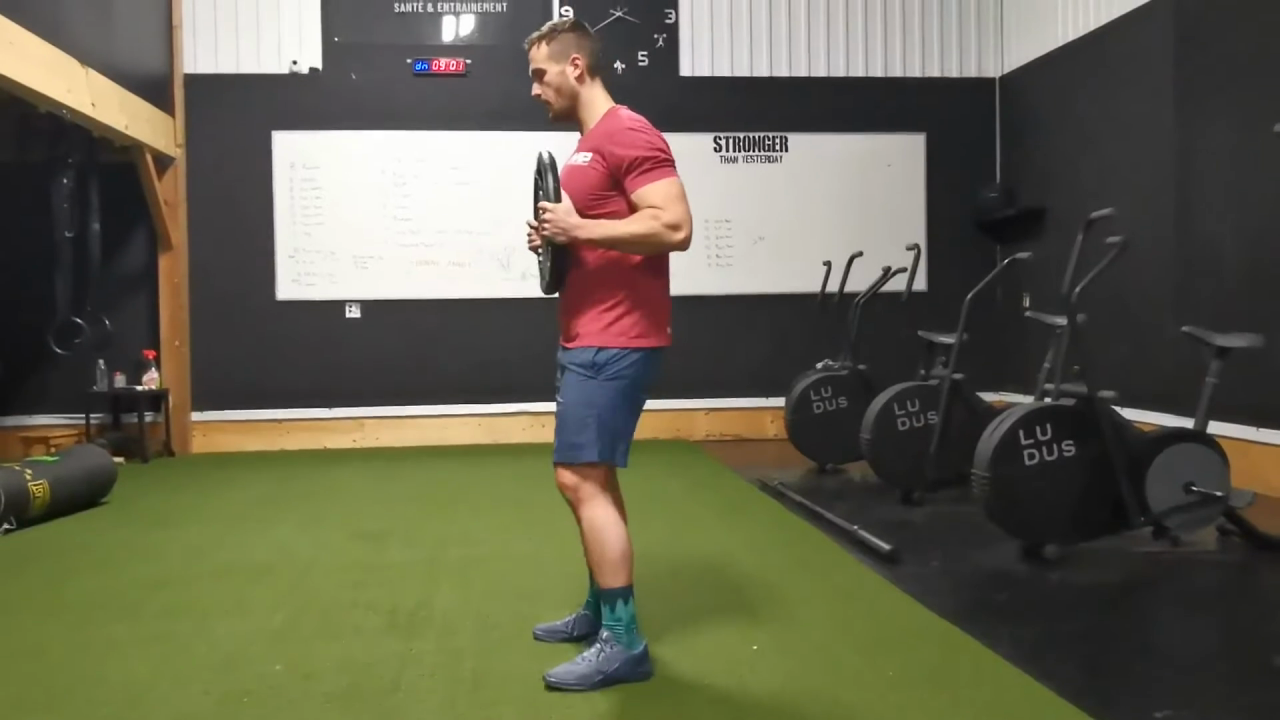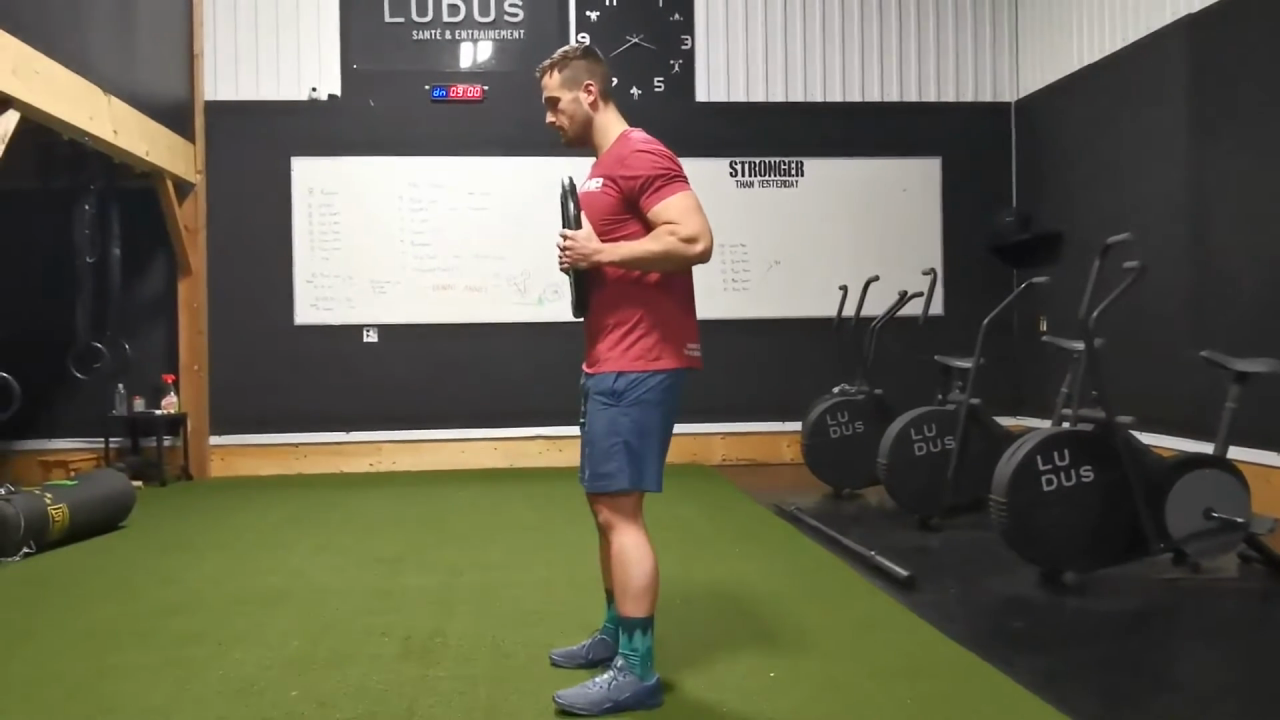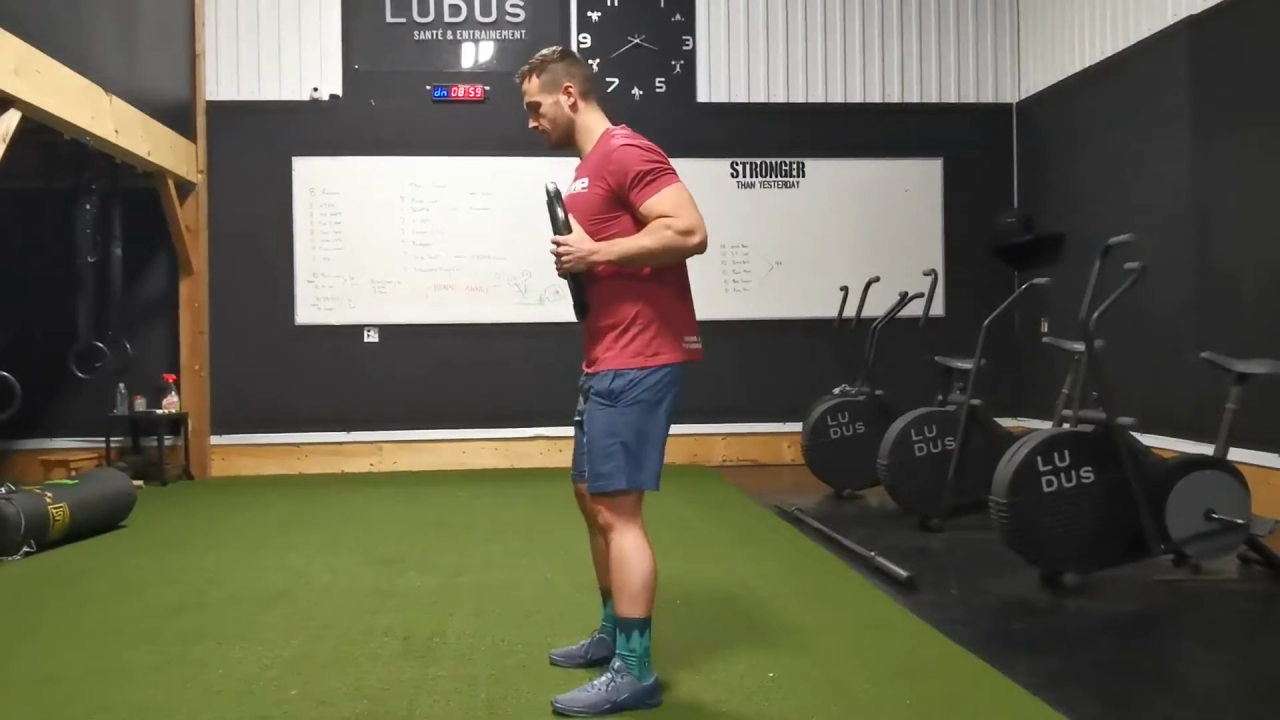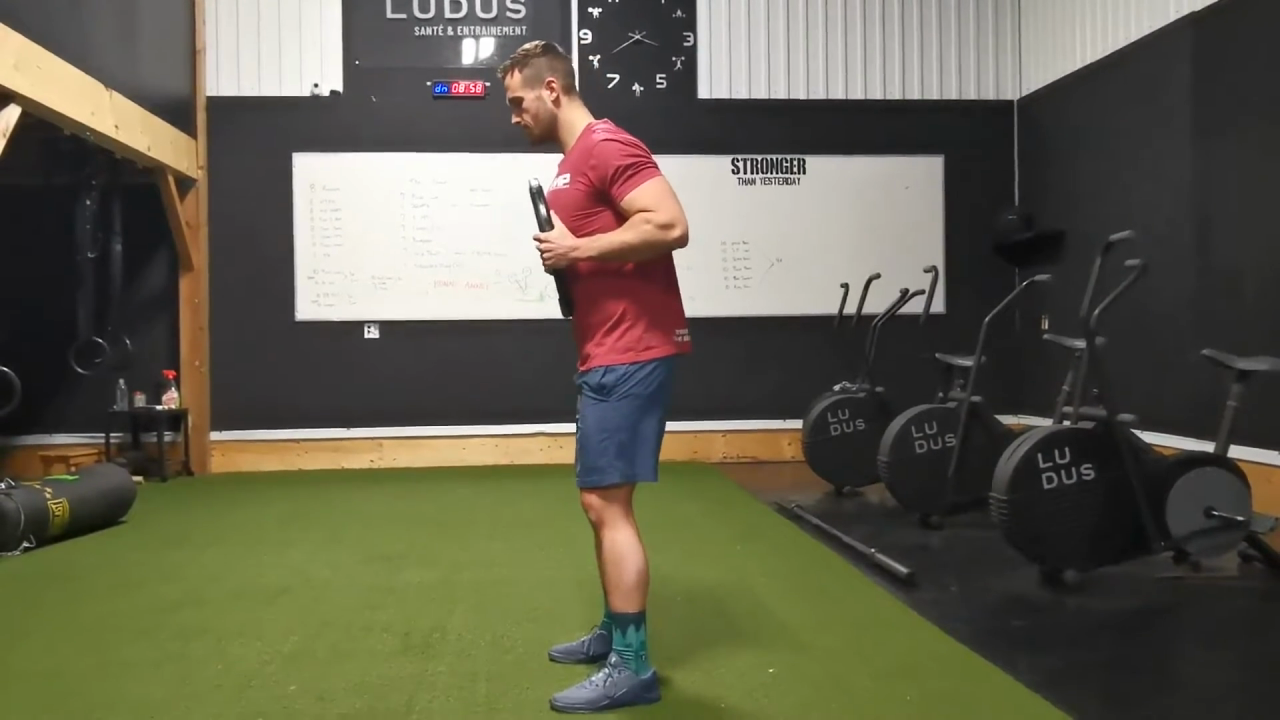
dt=1s
person 1, frame 1
left shoulder: (629, 136)
right shoulder: (586, 147)
left elbow: (674, 227)
left wrist: (582, 230)
right wrist: (558, 236)
left hip: (615, 340)
right hip: (585, 337)
left knee: (580, 479)
right knee: (589, 479)
left ankle: (623, 641)
right ankle: (598, 609)
person 1, frame 2
left shoulder: (640, 157)
right shoulder: (604, 168)
left elbow: (694, 241)
left wrist: (602, 254)
right wrist: (584, 260)
left hip: (640, 363)
right hip: (612, 361)
left knee: (620, 511)
right knee: (607, 505)
right ankle: (615, 635)
person 1, frame 3
left shoulder: (626, 153)
right shoulder: (589, 168)
left elbow: (689, 231)
left wrist: (595, 253)
right wrist: (577, 260)
left hip: (640, 359)
right hip: (609, 358)
left knee: (615, 509)
right knee: (593, 498)
right ankle: (613, 634)
person 1, frame 4
left shoulder: (607, 147)
right shoulder: (574, 161)
left elbow: (670, 226)
left wrist: (577, 249)
right wrist: (565, 253)
left hip: (630, 354)
right hip: (607, 354)
left knee: (606, 504)
right knee: (602, 500)
right ankle: (614, 633)
